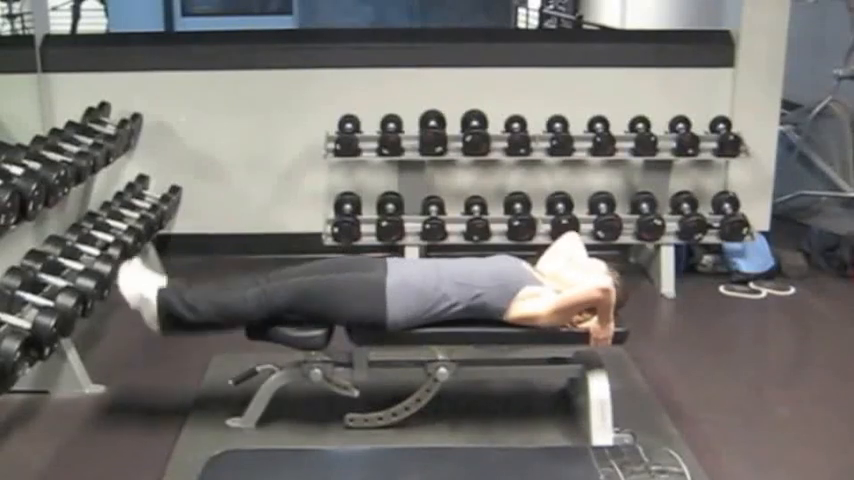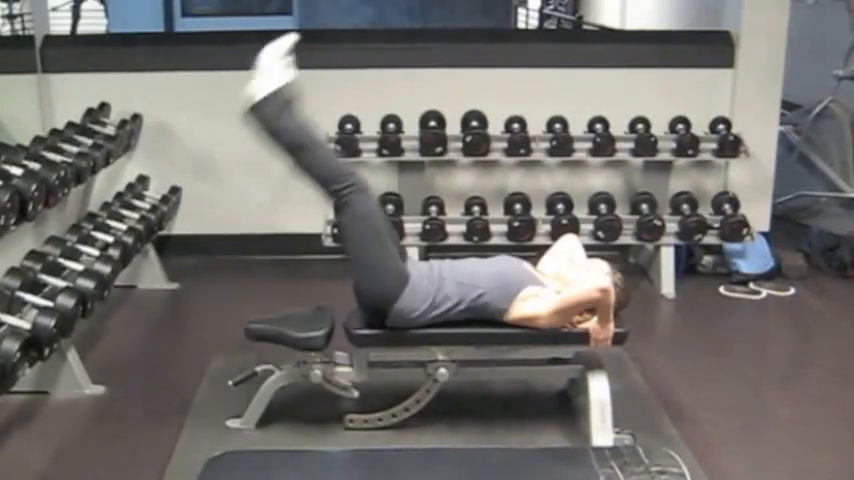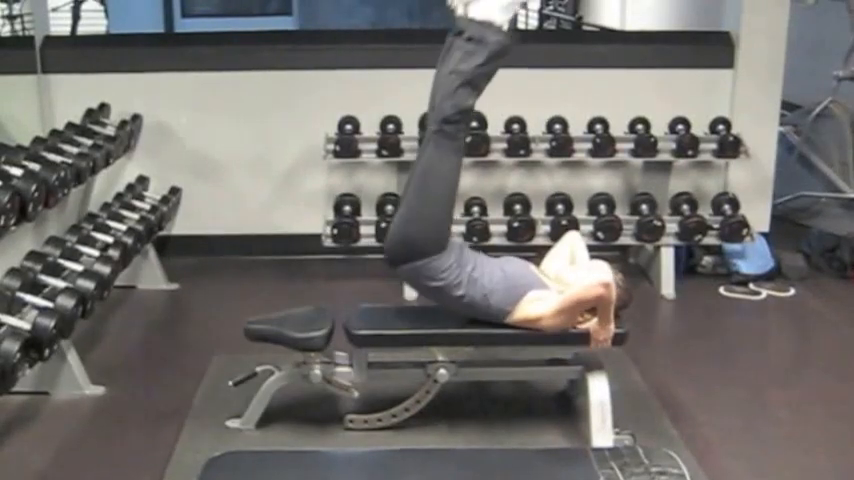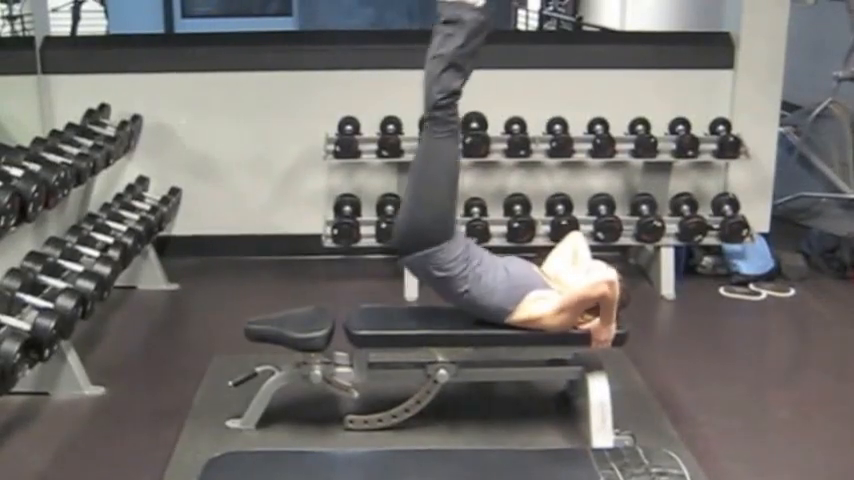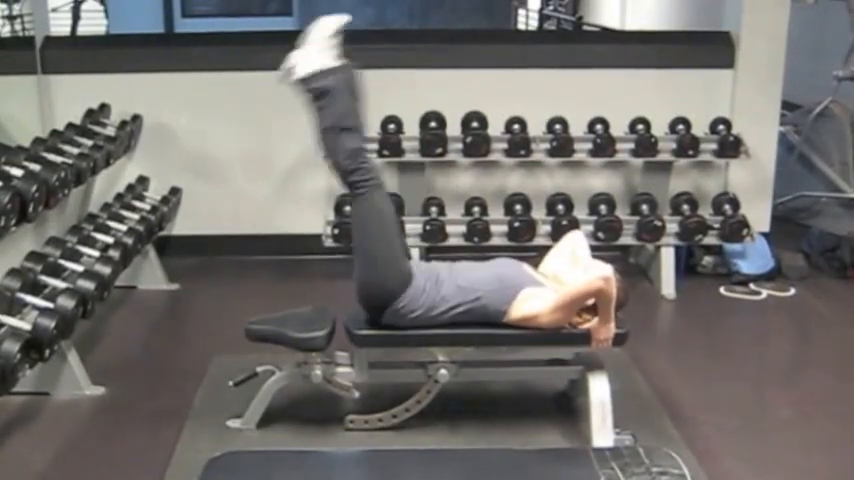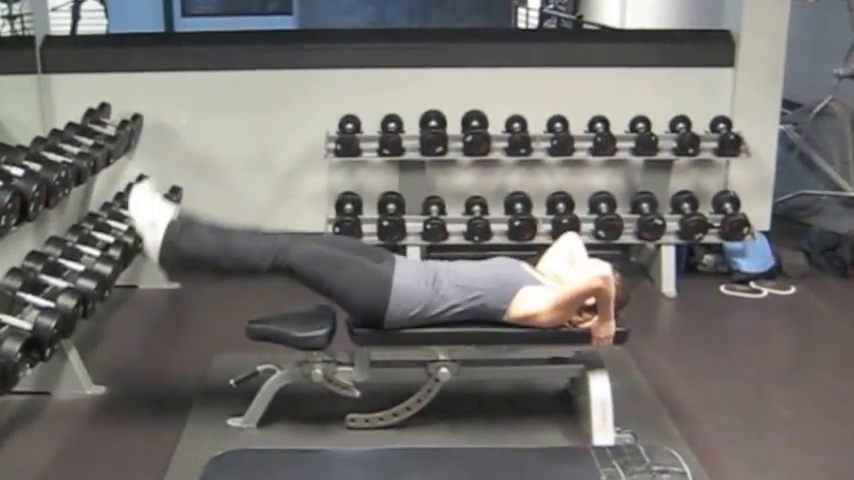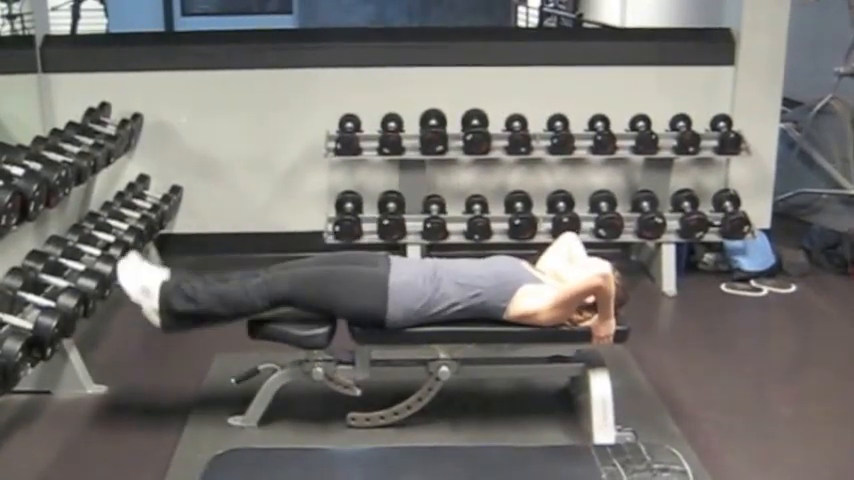
dt=0.4s
person 1, frame 1
left shoulder: (546, 306)
right shoulder: (538, 276)
left elbow: (601, 286)
right elbow: (569, 236)
left wrist: (603, 325)
right wrist: (594, 272)
left hip: (395, 302)
right hip: (398, 272)
left knee: (282, 295)
right knee: (284, 279)
left ankle: (169, 308)
right ankle: (172, 299)
person 1, frame 2
left shoulder: (547, 307)
right shoulder: (544, 279)
left elbow: (598, 288)
right elbow: (571, 242)
left wrist: (604, 324)
left hip: (401, 298)
right hip: (413, 280)
left knee: (349, 187)
right knee: (353, 193)
left ankle: (272, 101)
right ankle: (275, 102)
person 1, frame 3
left shoulder: (550, 312)
right shoulder: (549, 284)
left elbow: (601, 283)
right elbow: (572, 236)
left hip: (423, 259)
right hip: (429, 259)
left knee: (448, 128)
person 1, frame 4
left shoulder: (552, 313)
right shoulder: (549, 285)
right elbow: (575, 236)
left wrist: (605, 324)
left hip: (428, 246)
right hip: (436, 250)
person 1, frame 5
left shoulder: (547, 309)
right shoulder: (541, 286)
left elbow: (602, 277)
right elbow: (575, 236)
left wrist: (605, 324)
left hip: (396, 297)
right hip: (404, 286)
left knee: (363, 180)
left ankle: (321, 73)
person 1, frame 6
left shoulder: (546, 308)
right shoulder: (544, 279)
left elbow: (597, 274)
right elbow: (569, 238)
left wrist: (604, 319)
left hip: (393, 300)
right hip: (404, 272)
left knee: (286, 253)
right knee: (309, 243)
left ankle: (171, 239)
right ankle: (175, 235)
person 1, frame 7
left shoulder: (545, 306)
right shoulder: (542, 279)
left elbow: (599, 274)
right elbow: (568, 238)
left wrist: (605, 320)
right wrist: (592, 266)
left hip: (398, 299)
right hip: (403, 272)
left knee: (281, 284)
right knee: (293, 270)
left ankle: (169, 300)
right ankle: (174, 295)
